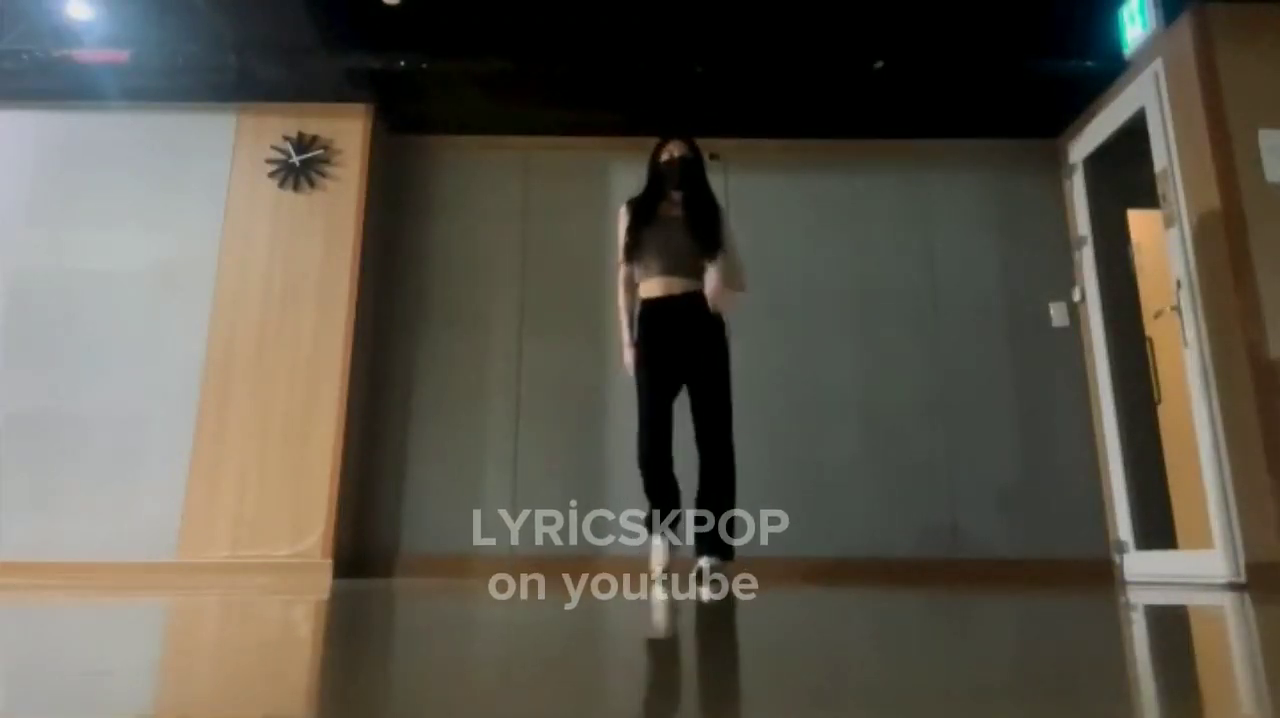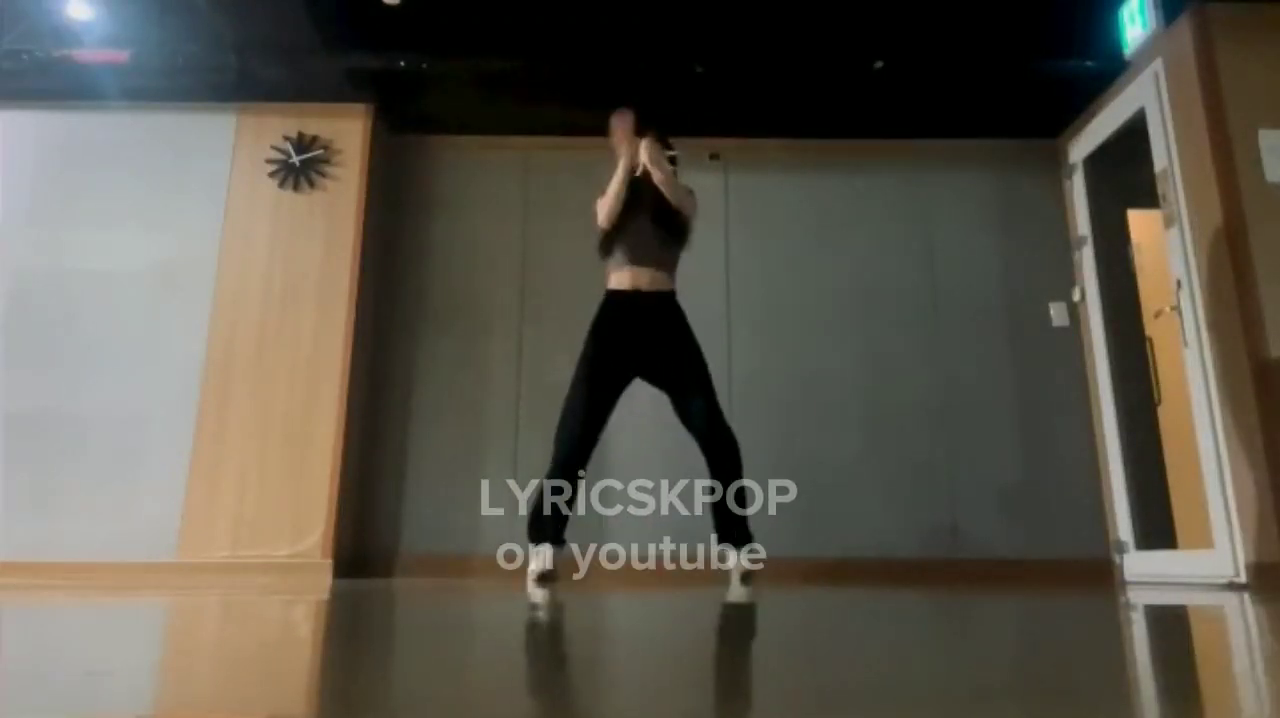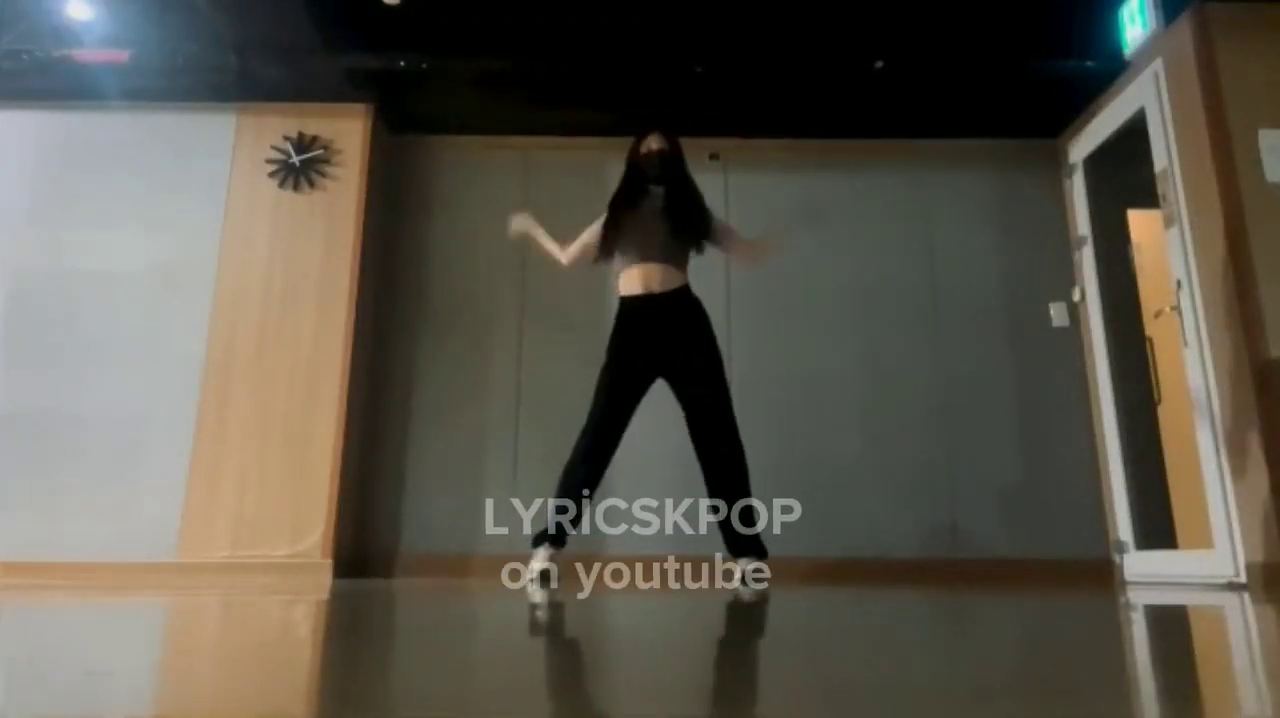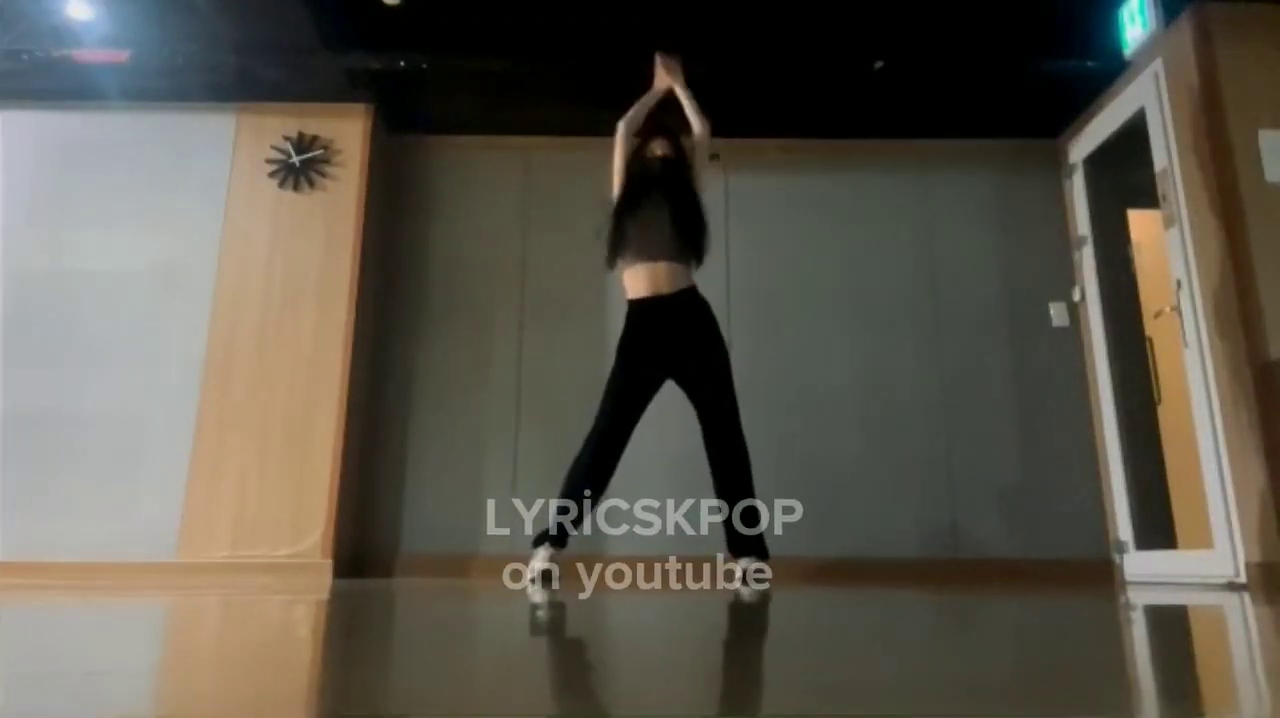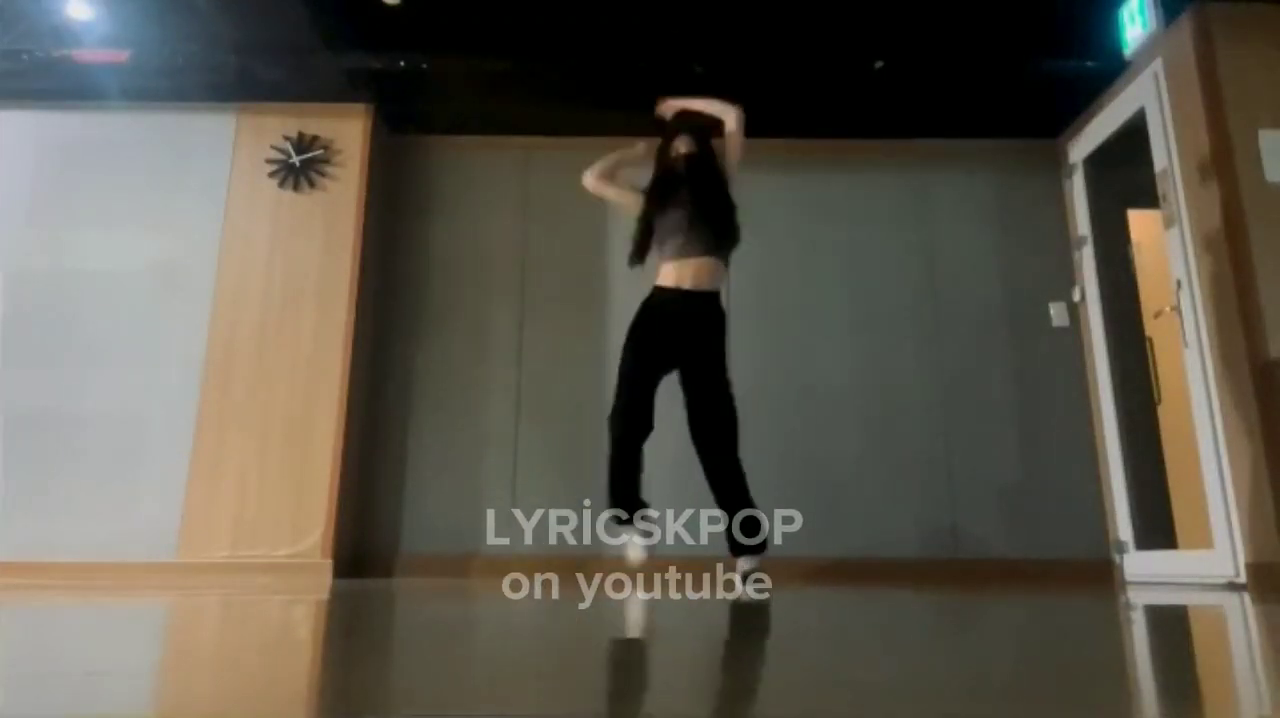
dt=0.5s
person 1, frame 1
left shoulder: (708, 215)
right shoulder: (634, 211)
left elbow: (735, 279)
right elbow: (625, 278)
left wrist: (723, 284)
right wrist: (627, 338)
left hip: (701, 321)
right hip: (653, 322)
left knee: (713, 434)
right knee: (653, 429)
left ankle: (711, 551)
right ankle: (662, 524)
person 1, frame 2
left shoulder: (679, 206)
right shoulder: (615, 206)
left elbow: (678, 194)
right elbow: (605, 214)
left wrist: (654, 159)
right wrist: (626, 159)
left hip: (666, 318)
right hip: (617, 318)
left knee: (715, 433)
right knee: (576, 429)
left ankle: (736, 544)
right ankle: (545, 543)
person 1, frame 3
left shoulder: (691, 206)
right shoulder: (618, 209)
left elbow: (744, 251)
right elbow: (569, 255)
right wrist: (534, 231)
left hip: (684, 319)
right hip: (632, 323)
left knee: (719, 435)
right knee: (598, 435)
left ankle: (745, 550)
right ankle: (549, 543)
person 1, frame 4
left shoulder: (683, 195)
right shoulder: (627, 194)
left elbow: (702, 134)
right elbow: (624, 131)
left wrist: (678, 86)
right wrist: (657, 90)
left hip: (692, 322)
right hip: (641, 327)
left knee: (725, 435)
right knee: (605, 436)
left ankle: (747, 549)
right ankle: (550, 541)
person 1, frame 5
left shoulder: (716, 192)
right shoulder: (653, 201)
left elbow: (734, 117)
right elbow: (593, 177)
left wrist: (685, 106)
right wrist: (637, 151)
left hip: (705, 317)
right hip: (657, 314)
left knee: (713, 429)
right knee: (628, 417)
left ankle: (746, 547)
right ankle: (630, 520)
